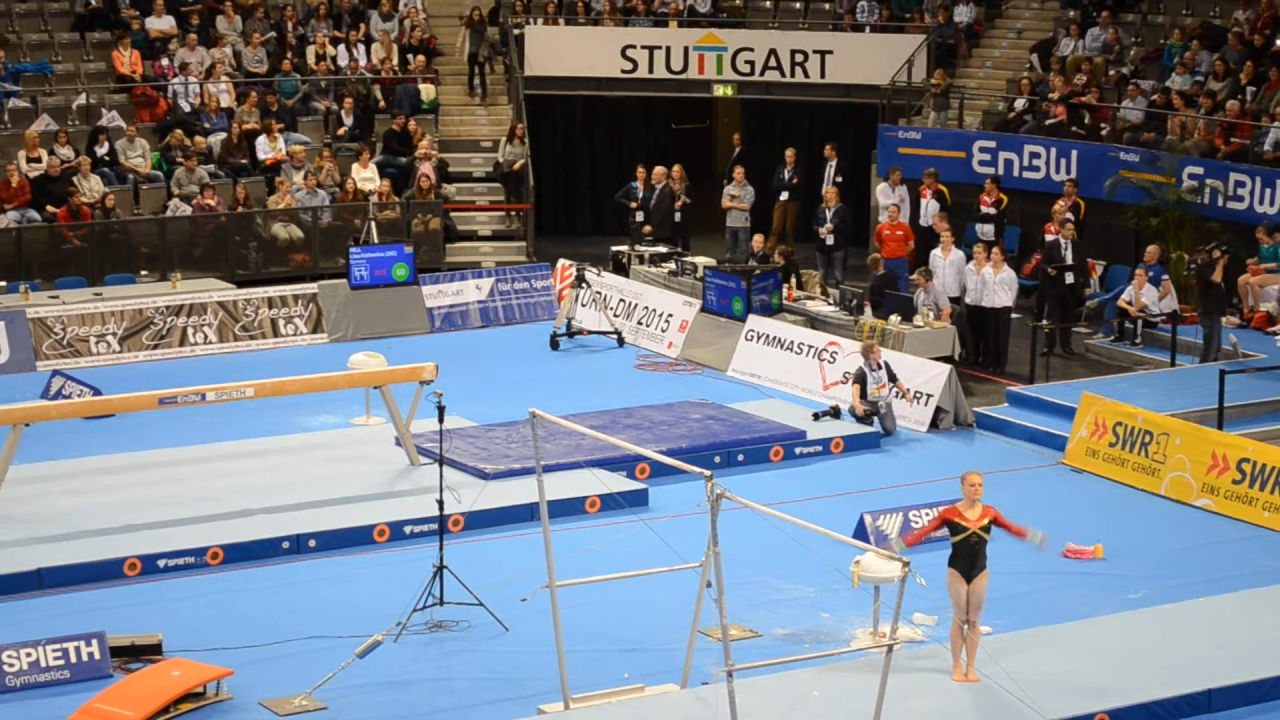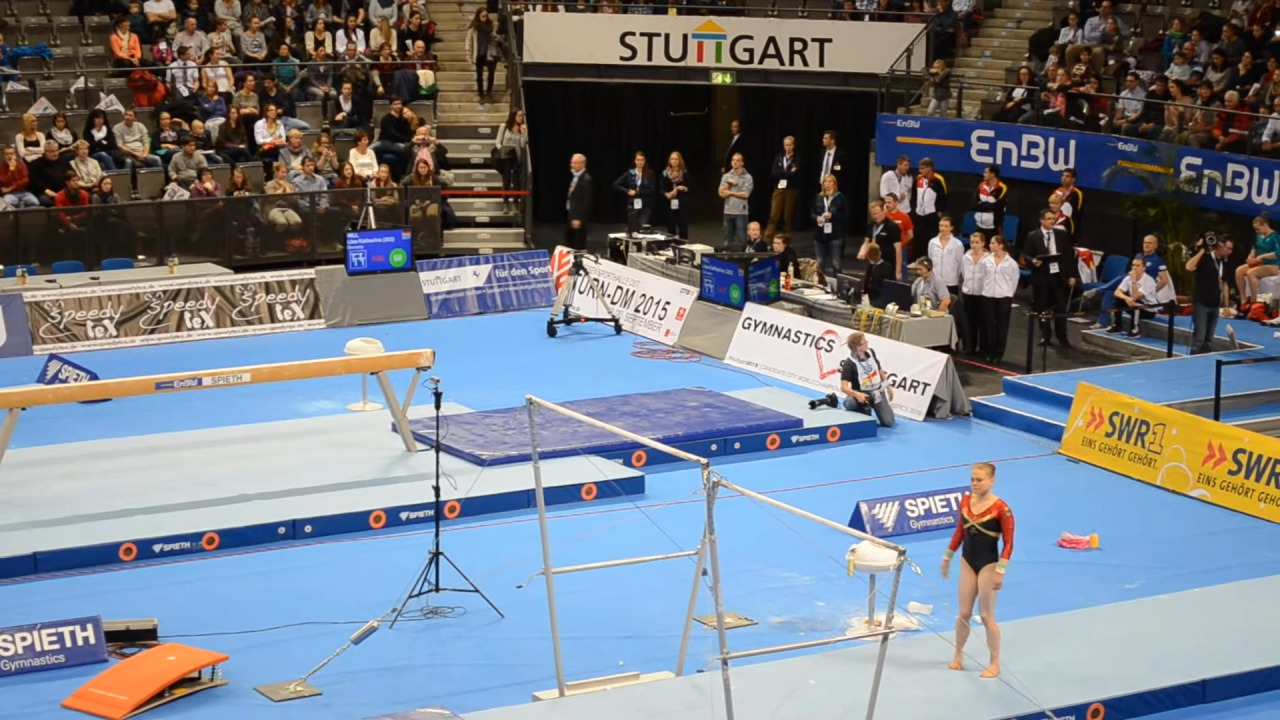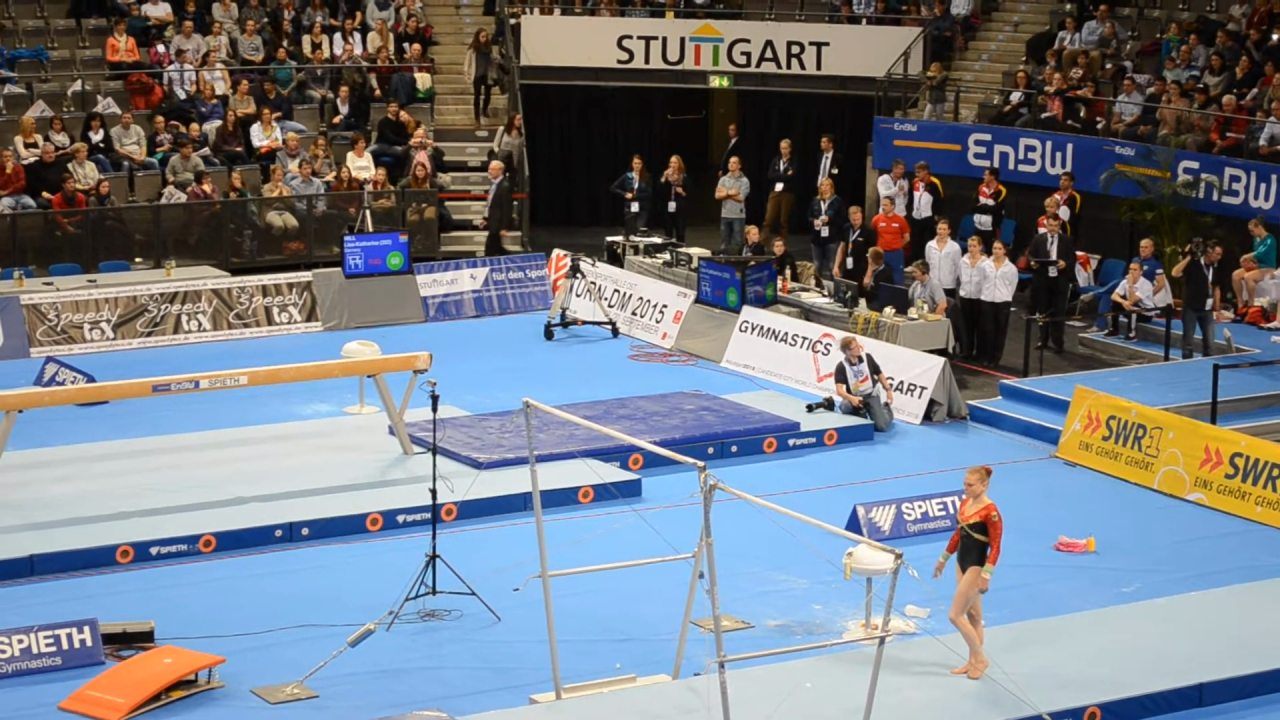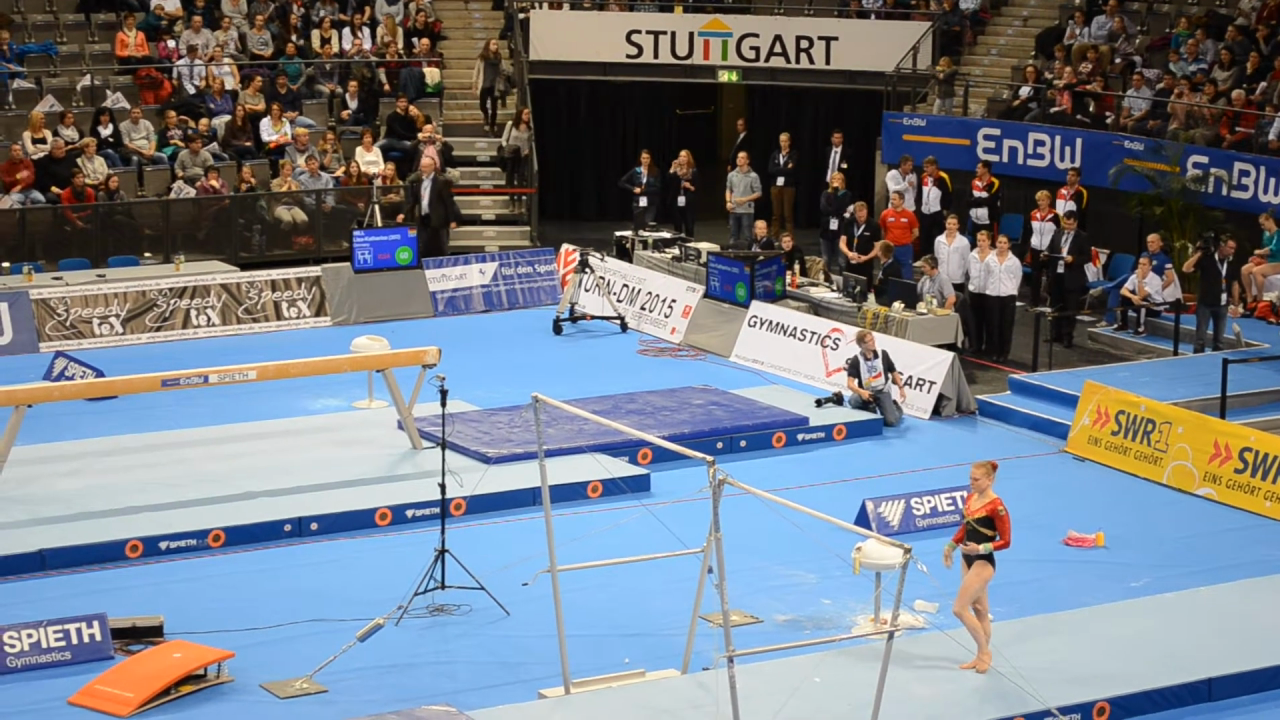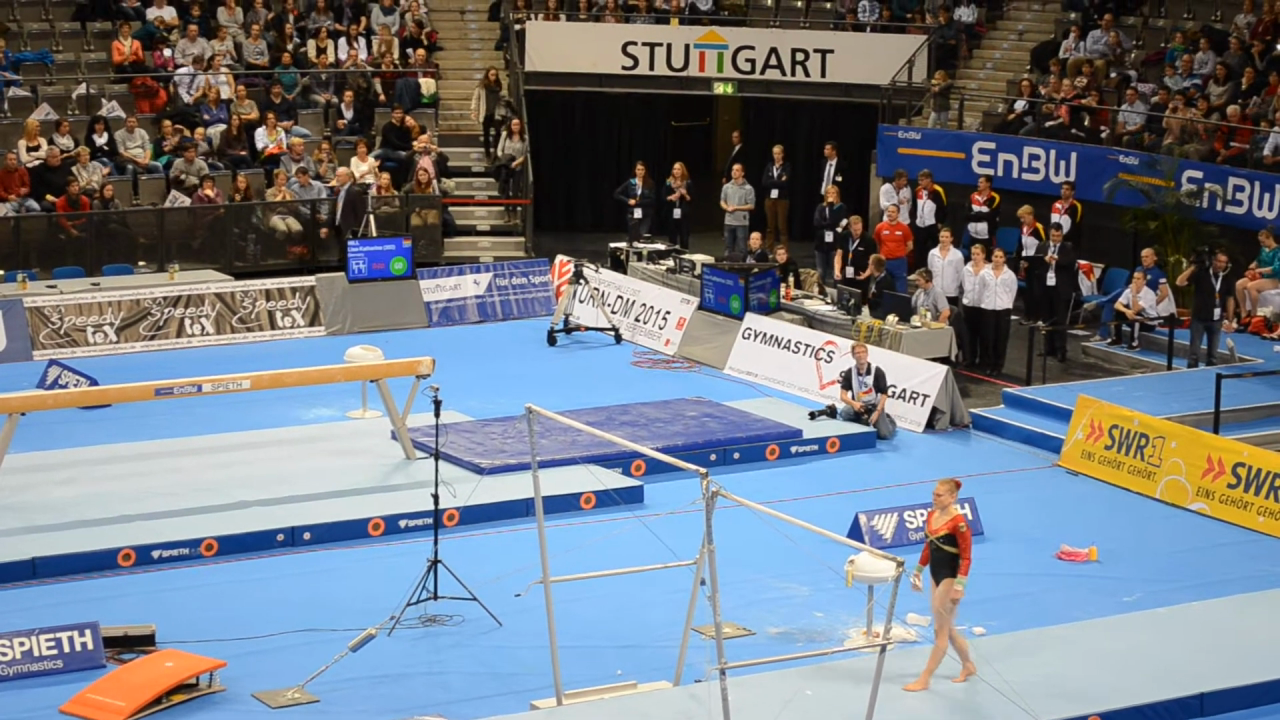
dt=1s
person 1, frame 1
left shoulder: (990, 512)
right shoulder: (950, 513)
left elbow: (1010, 527)
right elbow: (925, 531)
left wrist: (1033, 536)
right wrist: (901, 544)
left hip: (980, 572)
right hip: (957, 571)
left knee: (974, 621)
right knee: (960, 619)
left ankle: (970, 667)
right ankle: (957, 667)
person 1, frame 2
left shoulder: (1001, 508)
right shoulder: (965, 501)
left elbow: (1008, 543)
right elbow: (959, 532)
left wrist: (1001, 570)
right wrist: (947, 557)
left hip: (988, 565)
right hip: (967, 562)
left knee: (987, 616)
right knee: (964, 613)
left ankle: (994, 663)
right ankle: (958, 654)
person 1, frame 3
left shoulder: (991, 512)
right shoulder: (965, 503)
left elbow: (995, 548)
left wrist: (986, 575)
right wrist: (943, 559)
left hip: (977, 567)
right hip: (962, 564)
left knee: (955, 615)
right knee: (973, 615)
left ankle: (980, 659)
right ankle: (972, 661)
person 1, frame 4
left shoulder: (996, 506)
right shoulder: (970, 498)
left elbow: (1005, 541)
left wrist: (980, 548)
right wrist: (950, 547)
left hip: (983, 562)
right hip: (969, 560)
left knee: (960, 608)
right knee: (979, 609)
left ankle: (985, 653)
right ankle: (981, 656)
person 1, frame 5
left shoulder: (959, 523)
right shoulder: (932, 515)
left elbow: (966, 558)
left wrist: (958, 586)
right wrist: (917, 572)
left hip: (950, 579)
right hip: (935, 577)
left knee: (940, 631)
right knee: (946, 628)
left ankle: (924, 679)
right ankle: (968, 666)
